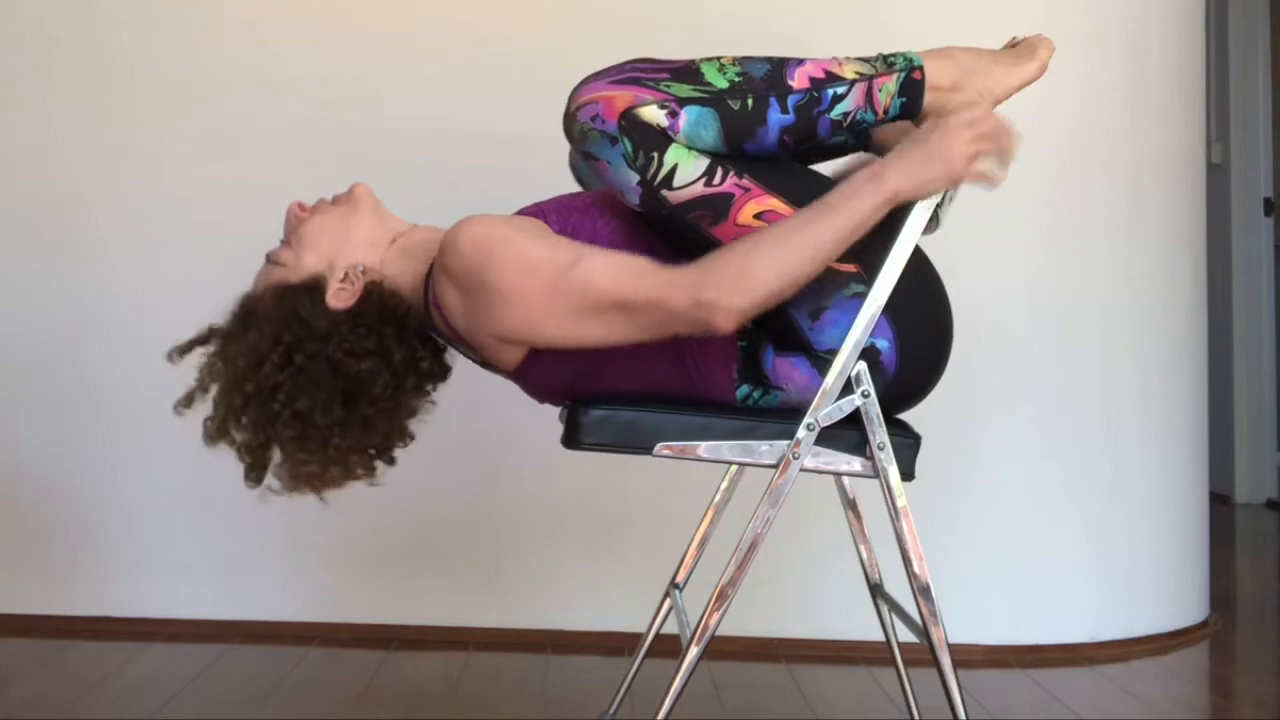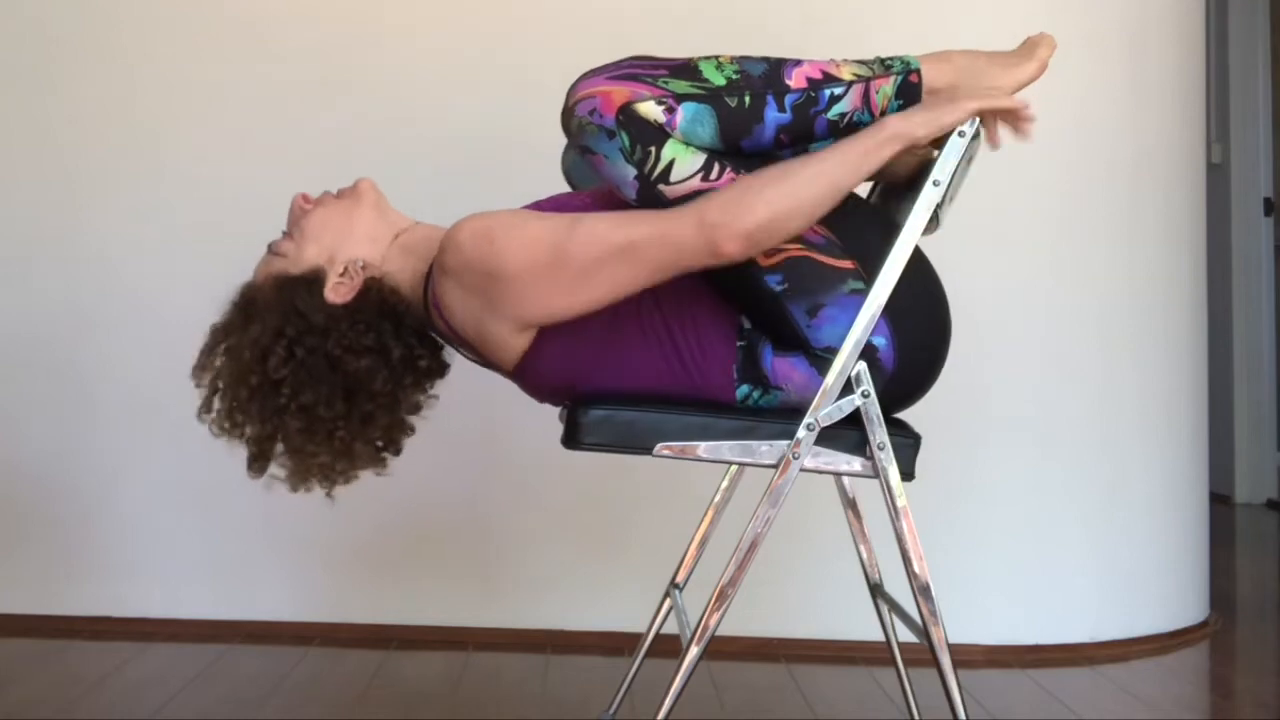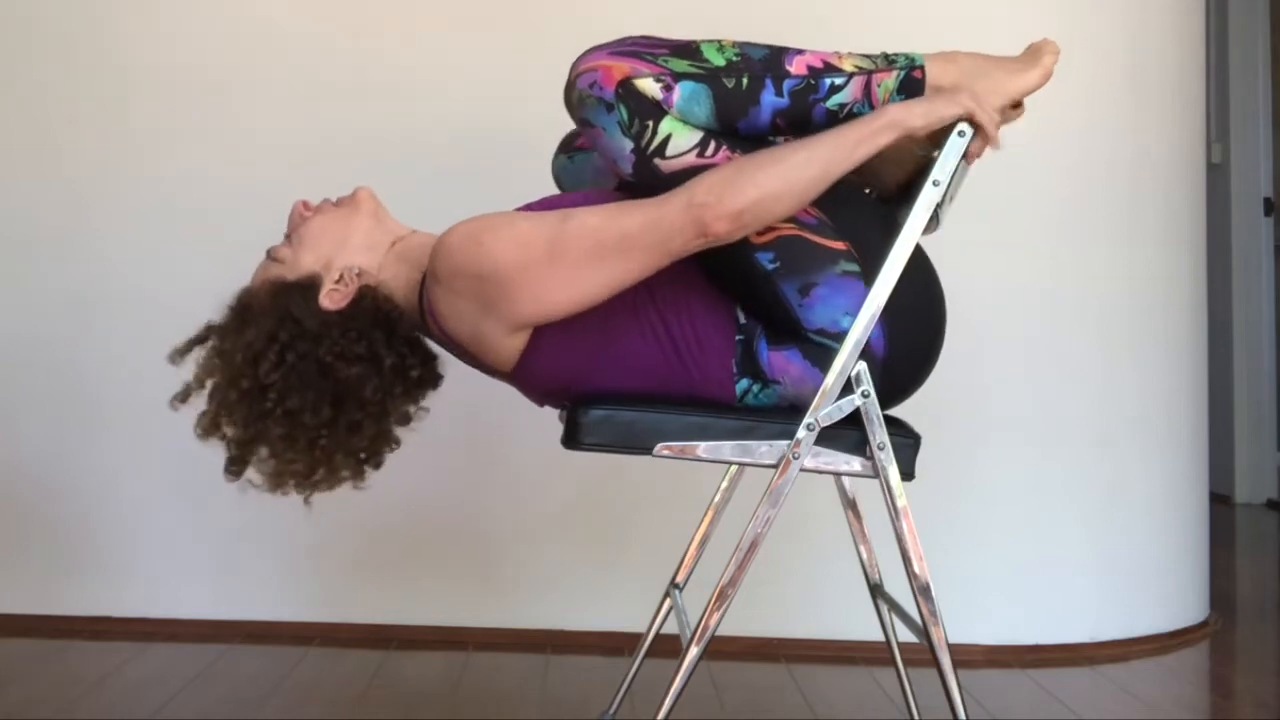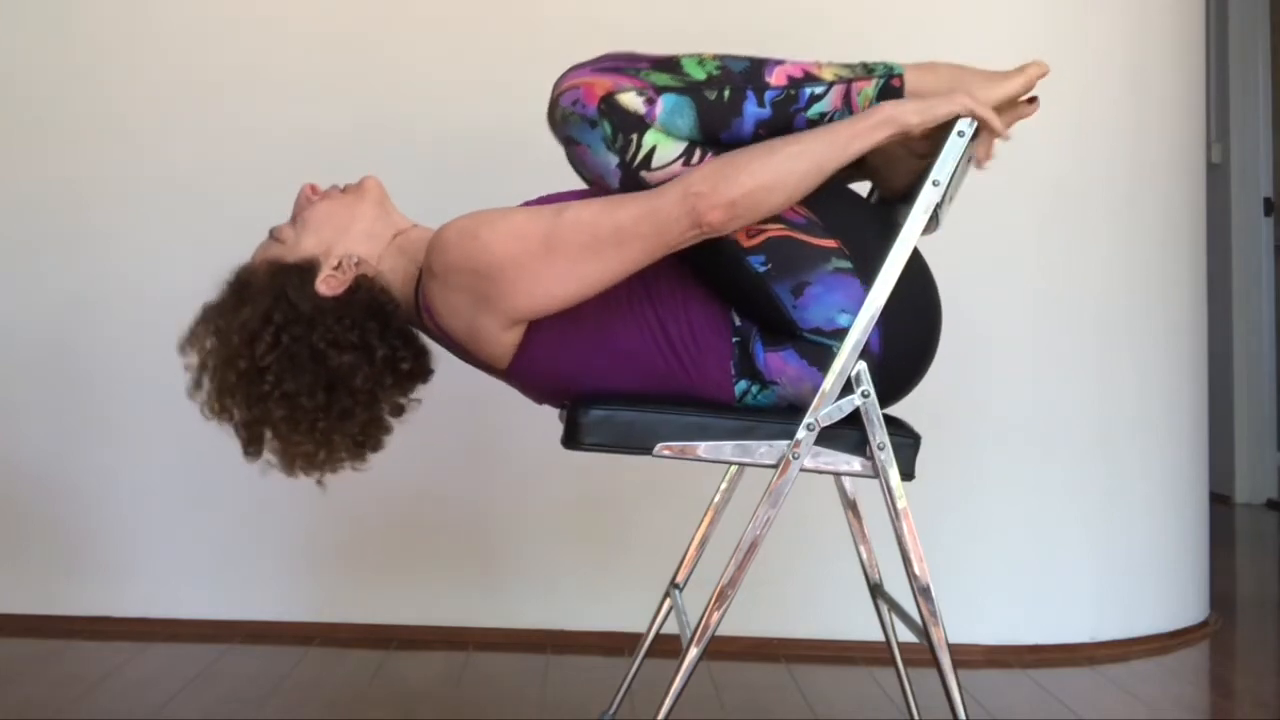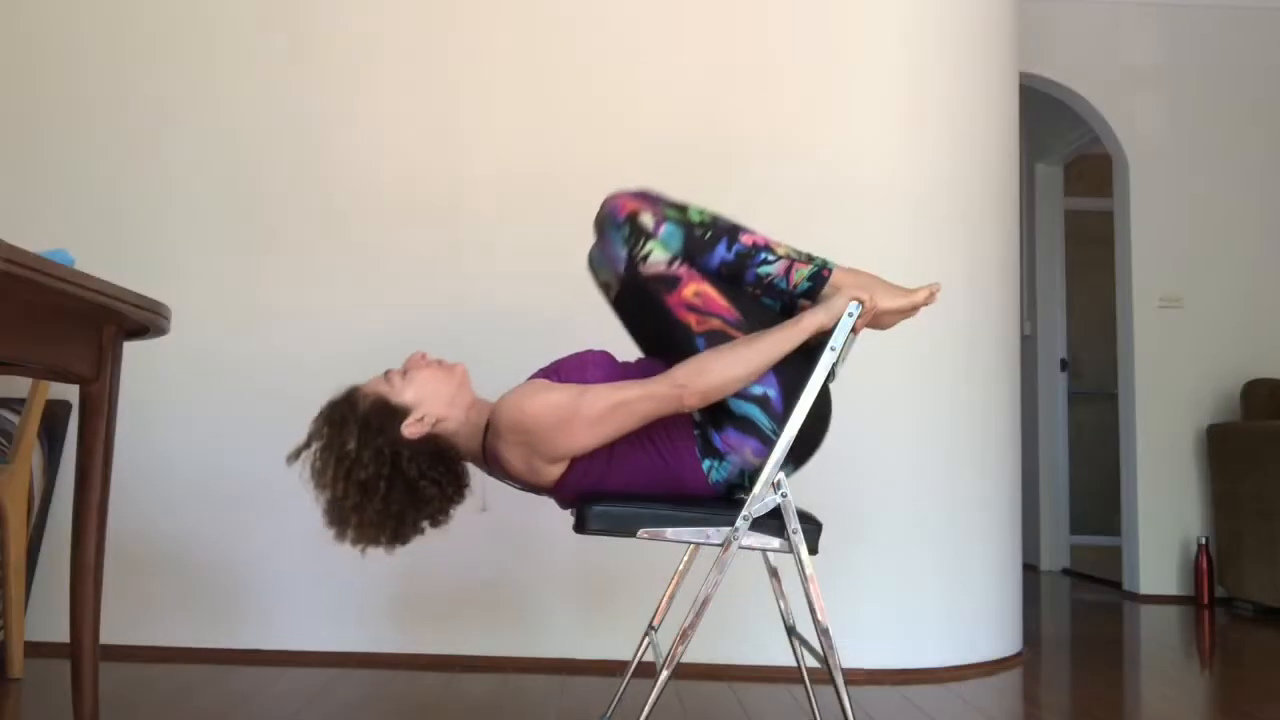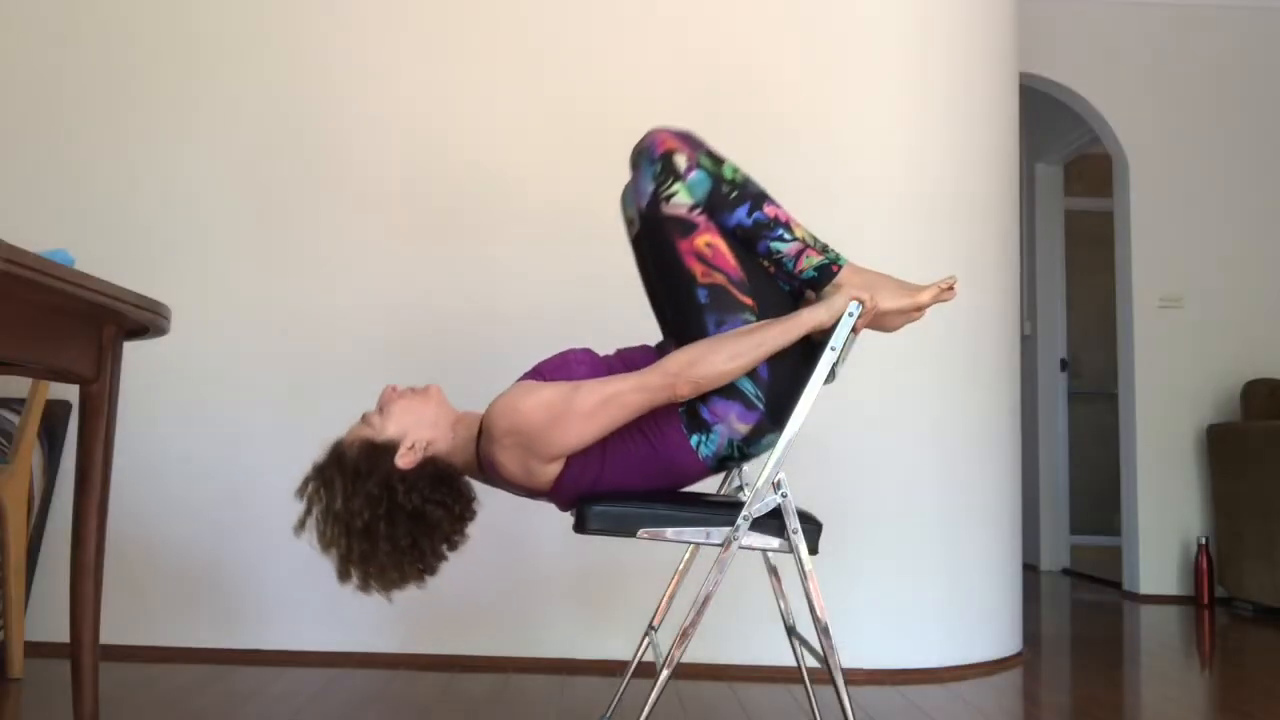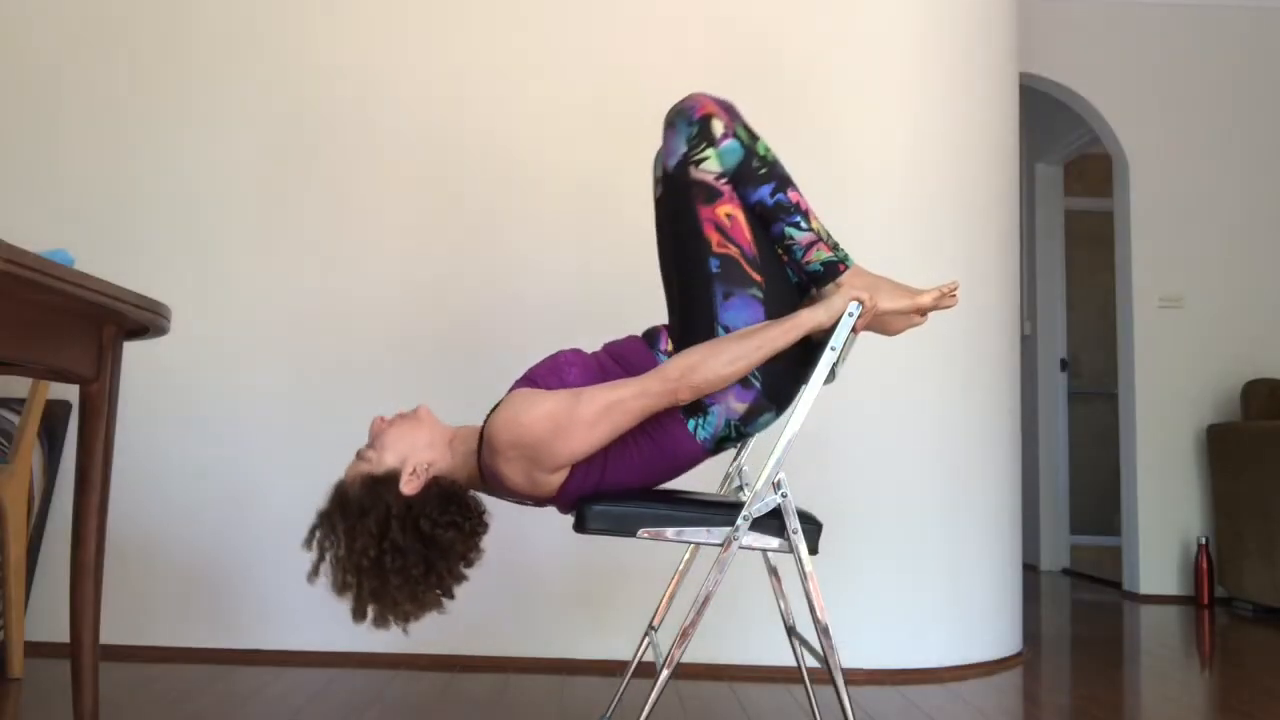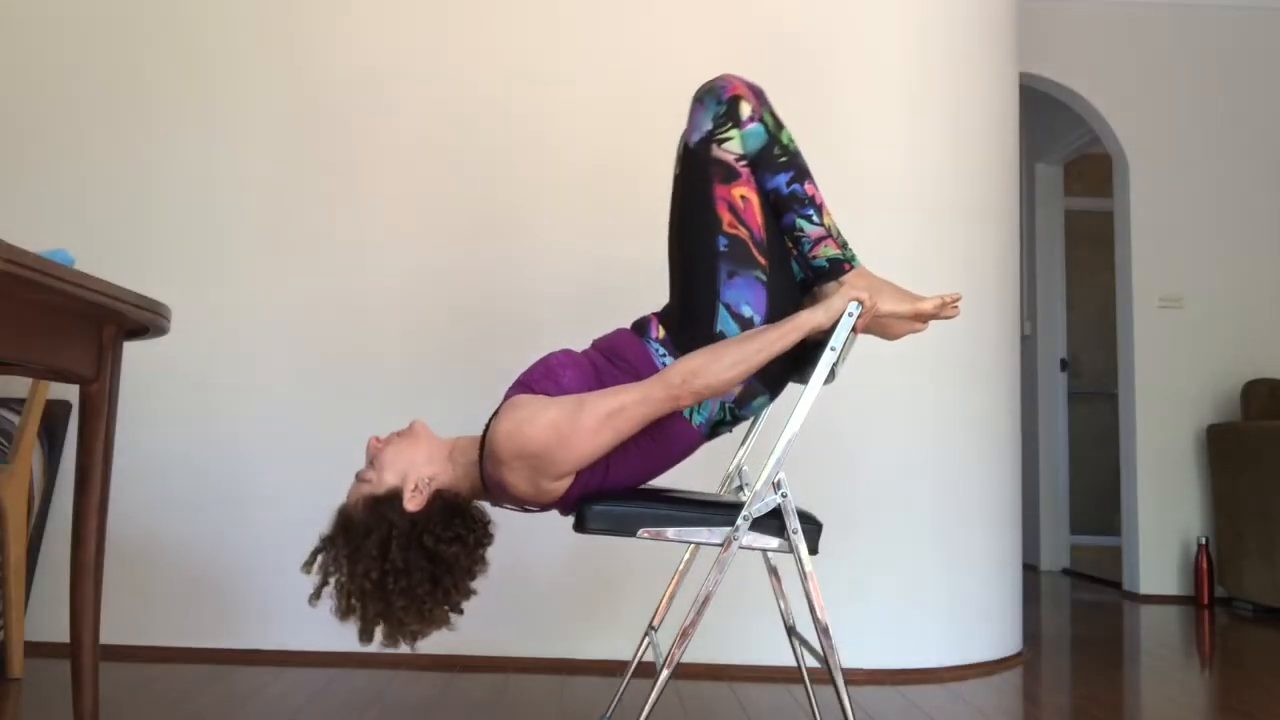
dt=0.5s
person 1, frame 1
left shoulder: (454, 281)
right shoulder: (477, 262)
right elbow: (710, 300)
right wrist: (892, 178)
left hip: (794, 352)
right hip: (844, 346)
left knee: (609, 148)
right knee: (616, 108)
left ankle: (909, 111)
right ankle: (933, 84)
person 1, frame 2
left shoulder: (460, 283)
right shoulder: (478, 260)
left elbow: (681, 232)
right elbow: (720, 234)
right wrist: (904, 127)
left hip: (780, 334)
right hip: (836, 345)
left knee: (603, 150)
right knee: (612, 102)
left ankle: (891, 102)
right ankle: (925, 85)
person 1, frame 3
left shoulder: (462, 289)
right shoulder: (476, 266)
left elbow: (667, 220)
right elbow: (707, 215)
right wrist: (903, 118)
left hip: (778, 345)
right hip: (834, 340)
left knee: (589, 155)
right knee: (616, 80)
right ankle: (934, 82)
person 1, frame 4
left shoulder: (461, 278)
right shoulder: (469, 261)
left elbow: (666, 218)
right elbow: (701, 207)
right wrist: (899, 113)
left hip: (783, 340)
right hip: (830, 340)
right knee: (599, 97)
left ankle: (904, 154)
right ankle: (911, 92)
person 1, frame 5
left shoulder: (500, 434)
left elbow: (663, 391)
right elbow: (677, 392)
right wrist: (817, 318)
left hip: (731, 433)
right hip: (751, 429)
left knee: (625, 231)
right knee: (629, 219)
left ankle: (829, 289)
right ankle: (837, 294)
person 1, frame 6
left shoulder: (498, 446)
right elbow: (669, 383)
right wrist: (815, 316)
left hip: (722, 410)
right hip: (740, 402)
left knee: (661, 173)
right knee: (665, 157)
left ankle: (834, 288)
right ankle: (844, 290)
person 1, frame 7
left shoulder: (499, 456)
right shoulder: (517, 437)
right elbow: (673, 385)
right wrist: (815, 315)
left hip: (704, 375)
right hip: (730, 385)
left knee: (699, 133)
right knee: (699, 121)
left ankle: (842, 293)
right ankle: (846, 291)
person 1, frame 8
left shoulder: (501, 464)
right shoulder: (518, 445)
right elbow: (675, 391)
right wrist: (814, 317)
left hip: (688, 348)
right hip: (725, 347)
right knee: (727, 100)
left ankle: (836, 289)
right ankle: (844, 291)
